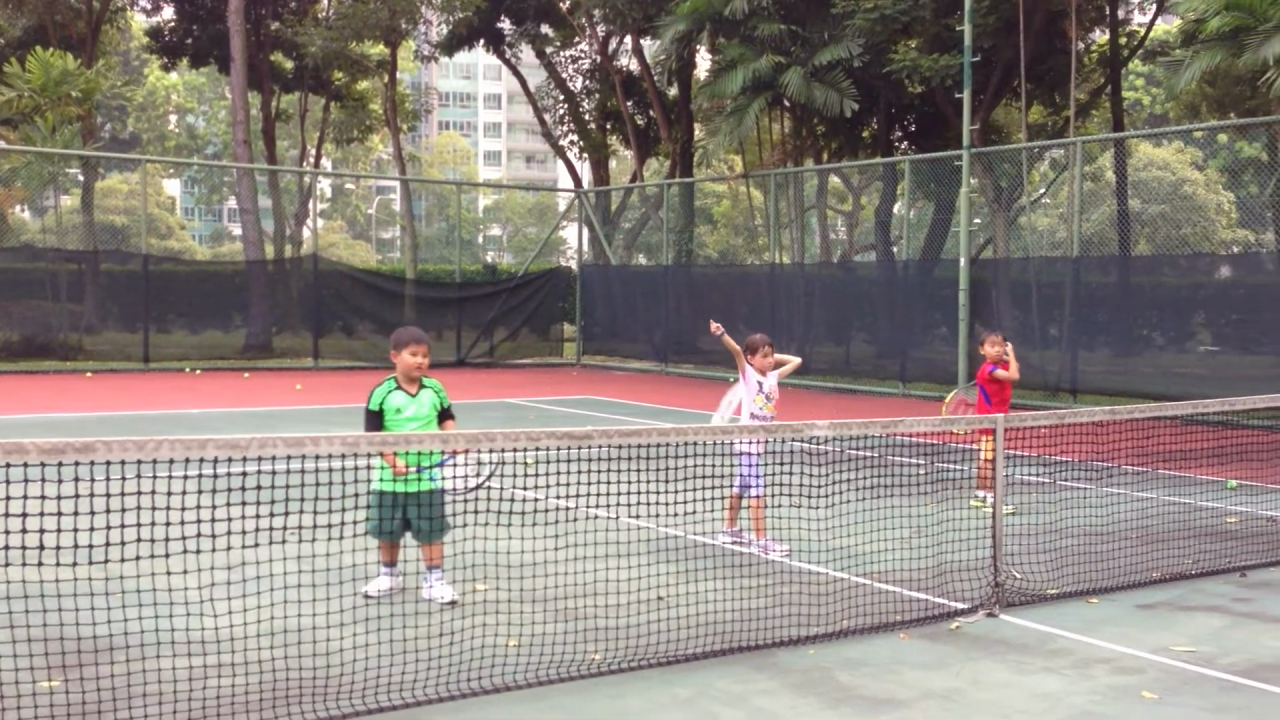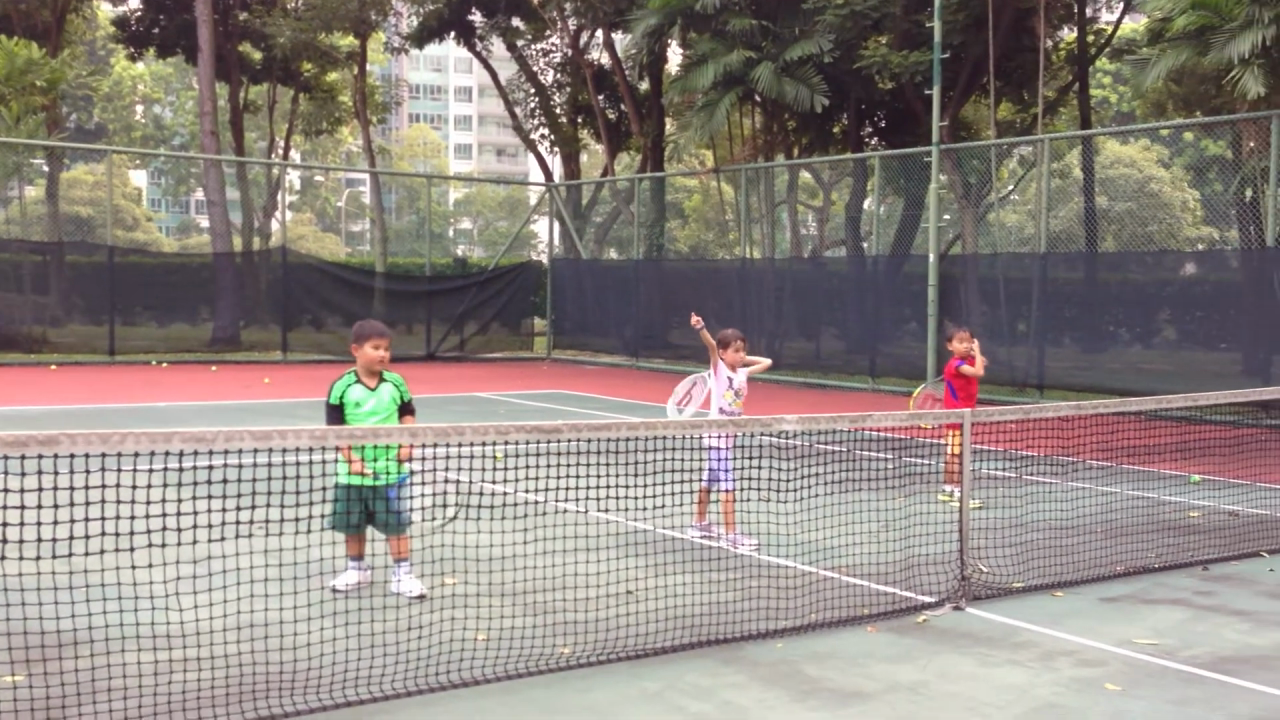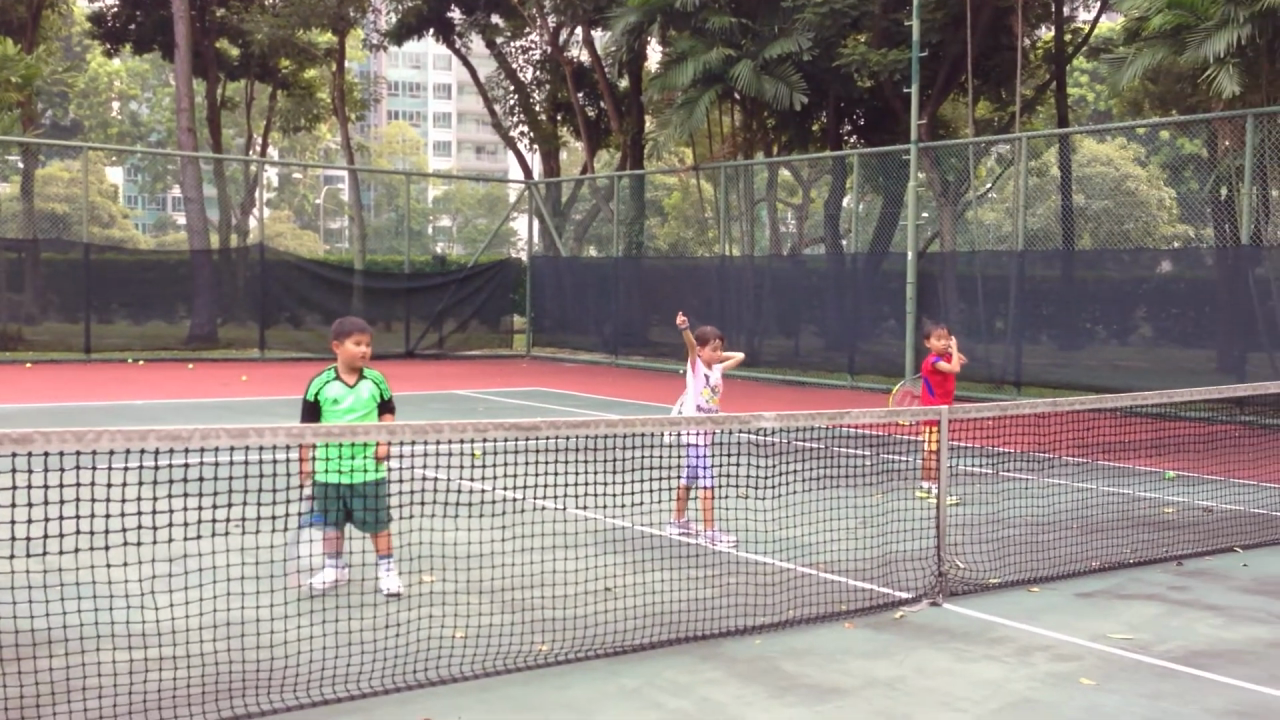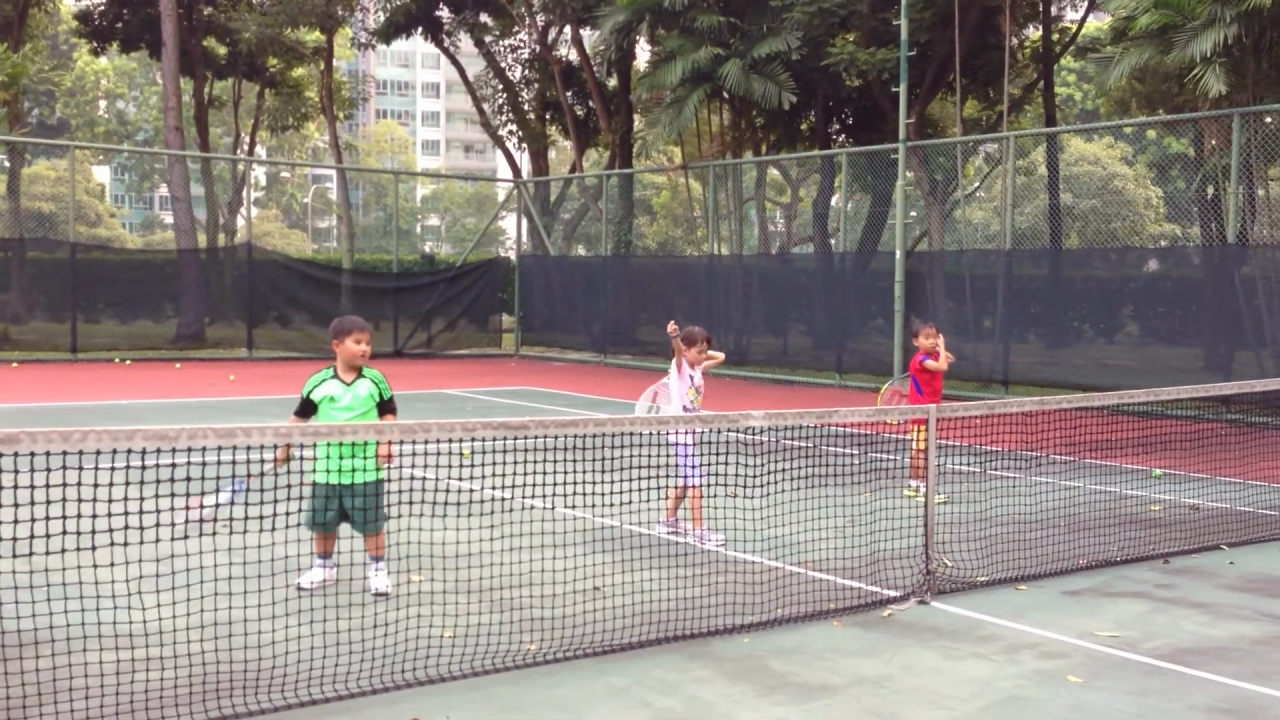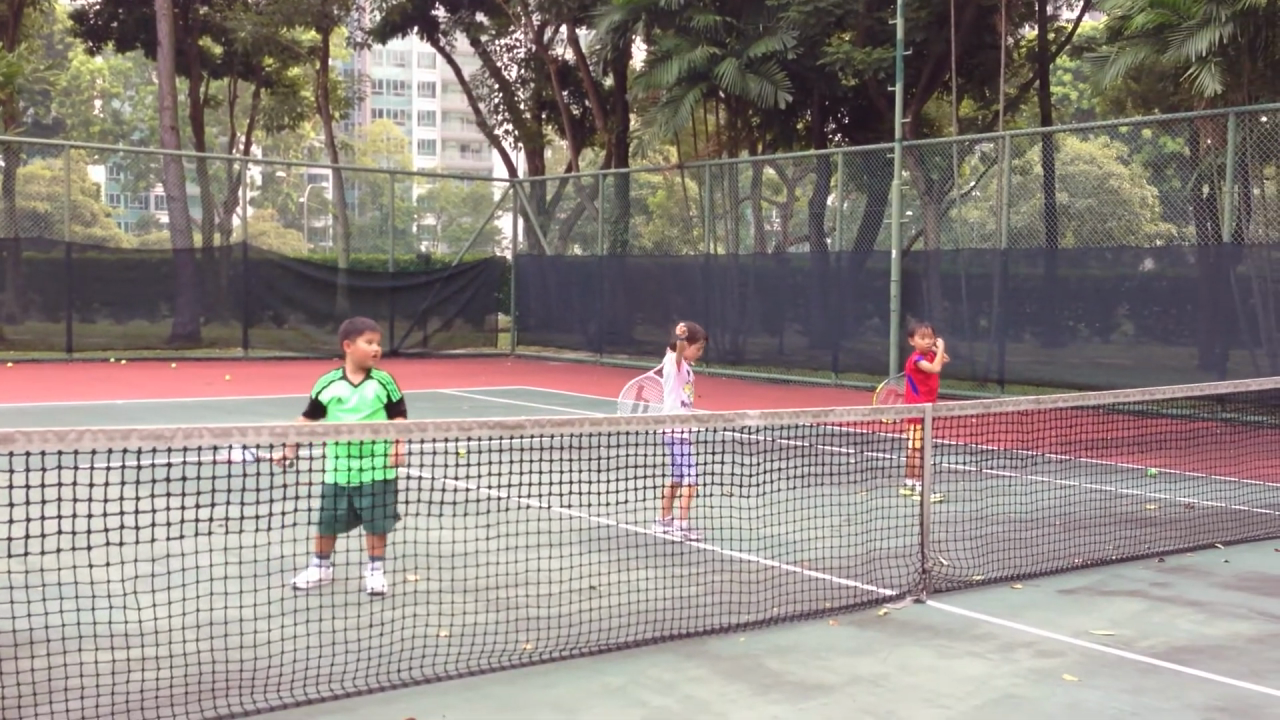
dt=0.2s
person 1, frame 1
left shoulder: (435, 389)
right shoulder: (381, 393)
left elbow: (447, 419)
right elbow: (374, 433)
right wrist: (392, 460)
left hip: (427, 475)
right hip: (390, 476)
left knee: (431, 530)
right knee: (387, 531)
left ankle: (434, 580)
right ankle: (390, 575)
person 1, frame 2
left shoulder: (396, 383)
right shoulder: (341, 387)
left elbow: (407, 415)
right elbow: (335, 429)
left wrist: (406, 443)
right wrist: (351, 460)
left hip: (389, 469)
right hip: (355, 470)
left knee: (396, 522)
right knee: (352, 524)
left ankle: (403, 574)
right ankle: (357, 569)
person 1, frame 3
left shoulder: (375, 381)
right shoulder: (320, 384)
left elbow: (387, 414)
right elbow: (307, 425)
left wrist: (384, 441)
right wrist: (304, 460)
left hip: (368, 466)
right hip: (330, 467)
left knee: (377, 520)
right knee: (331, 521)
left ankle: (387, 570)
right ankle: (335, 568)
person 1, frame 4
left shoulder: (375, 380)
right shoulder: (318, 382)
left elbow: (388, 414)
right elbow: (299, 417)
left wrist: (386, 442)
right wrist: (285, 447)
left hip: (366, 467)
right hip: (328, 467)
left knee: (372, 522)
right knee: (323, 521)
left ankle: (378, 571)
right ankle: (324, 567)
person 1, frame 5
left shoulder: (384, 382)
right shoulder: (327, 384)
left elbow: (398, 417)
right elbow: (309, 418)
left wrist: (398, 447)
right wrist: (290, 448)
left hip: (376, 468)
right hip: (338, 468)
left knee: (376, 523)
right knee: (328, 521)
left ankle: (375, 570)
right ankle: (321, 567)
person 2, frame 1
left shoulder: (772, 377)
right shoulder: (748, 374)
left elbow: (796, 361)
right elbow: (737, 352)
left wrist: (774, 357)
right wrist: (721, 334)
left hip: (759, 439)
right hip: (748, 439)
left knee: (740, 486)
right knee: (757, 489)
left ankle: (729, 530)
right ankle: (761, 540)
person 2, frame 2
left shoulder: (742, 373)
right shoulder: (718, 370)
left elbow: (767, 362)
right elbow: (712, 347)
left wrist: (743, 359)
right wrist: (701, 328)
left hip: (727, 434)
right hip: (717, 434)
left knee: (709, 481)
right knee: (727, 484)
left ankle: (700, 524)
right ankle: (731, 534)
person 2, frame 3
left shoulder: (716, 370)
right shoulder: (695, 366)
left elbow: (740, 356)
right elbow: (691, 346)
left wrist: (717, 354)
right wrist: (684, 328)
left hip: (704, 431)
right hip: (695, 432)
left knee: (689, 479)
right knee: (707, 481)
left ankle: (679, 521)
right ankle: (710, 532)
person 2, frame 4
left shoulder: (697, 368)
right shoulder: (680, 366)
left elbow: (720, 357)
right elbow: (677, 350)
left wrist: (702, 352)
right wrist: (674, 336)
left hip: (687, 429)
right hip: (680, 430)
left knee: (683, 478)
right knee: (694, 479)
left ankle: (669, 520)
right ankle: (697, 529)
person 2, frame 5
left shoulder: (683, 363)
right shoulder: (676, 361)
left elbow: (696, 353)
right elbow: (679, 349)
right wrist: (680, 336)
left hip: (673, 427)
right hip: (678, 427)
left knee: (676, 476)
right knee: (688, 477)
left ankle: (665, 520)
right ankle: (681, 524)
person 3, frame 1
left shoulder: (999, 366)
right shoulder: (990, 369)
left elbow: (1014, 368)
right elbow: (1015, 376)
left wrist: (1006, 357)
right wrist: (1011, 354)
left knee: (986, 459)
right knee: (989, 460)
left ankle: (980, 495)
right ankle: (990, 499)
person 3, frame 2
left shoulder: (966, 361)
right shoulder: (956, 364)
left elbow: (983, 362)
right elbow: (979, 372)
left wrist: (974, 353)
right wrist: (977, 351)
left knee: (952, 454)
right knee: (956, 454)
left ankle: (948, 489)
right ankle: (957, 493)
person 3, frame 3
left shoulder: (945, 358)
right shoulder: (933, 360)
left elbow: (962, 360)
right elbow: (955, 369)
left wrist: (952, 350)
right wrist: (954, 348)
left knee: (930, 451)
right knee: (934, 451)
left ankle: (925, 486)
right ankle: (935, 490)
person 3, frame 4
left shoulder: (933, 357)
right shoulder: (921, 359)
left elbow: (950, 359)
right elbow: (943, 367)
left wrist: (939, 349)
right wrist: (942, 347)
left knee: (918, 449)
right knee: (921, 450)
left ankle: (913, 484)
right ankle: (923, 488)
person 3, frame 5
left shoulder: (929, 357)
right shoulder: (916, 359)
left elbow: (945, 359)
right elbow: (936, 369)
left wrist: (936, 349)
right wrist: (941, 348)
left knee: (914, 448)
right knee: (917, 448)
left ankle: (909, 483)
right ankle: (919, 487)
